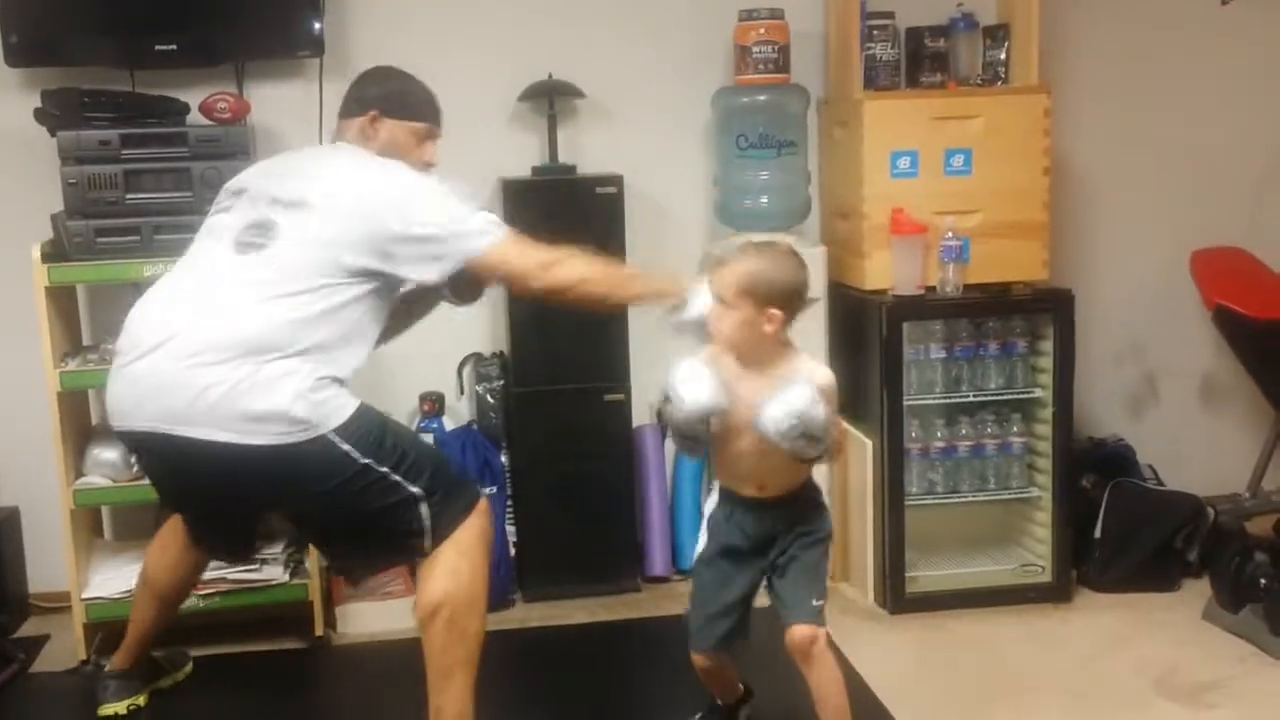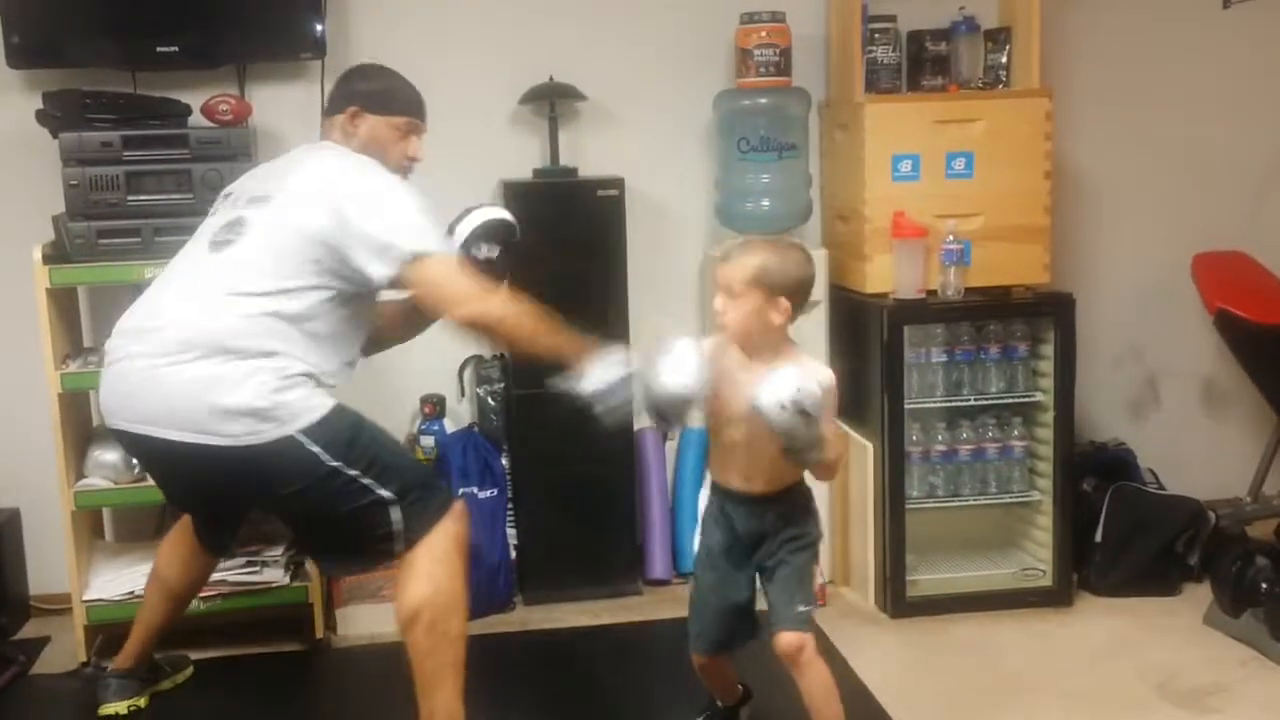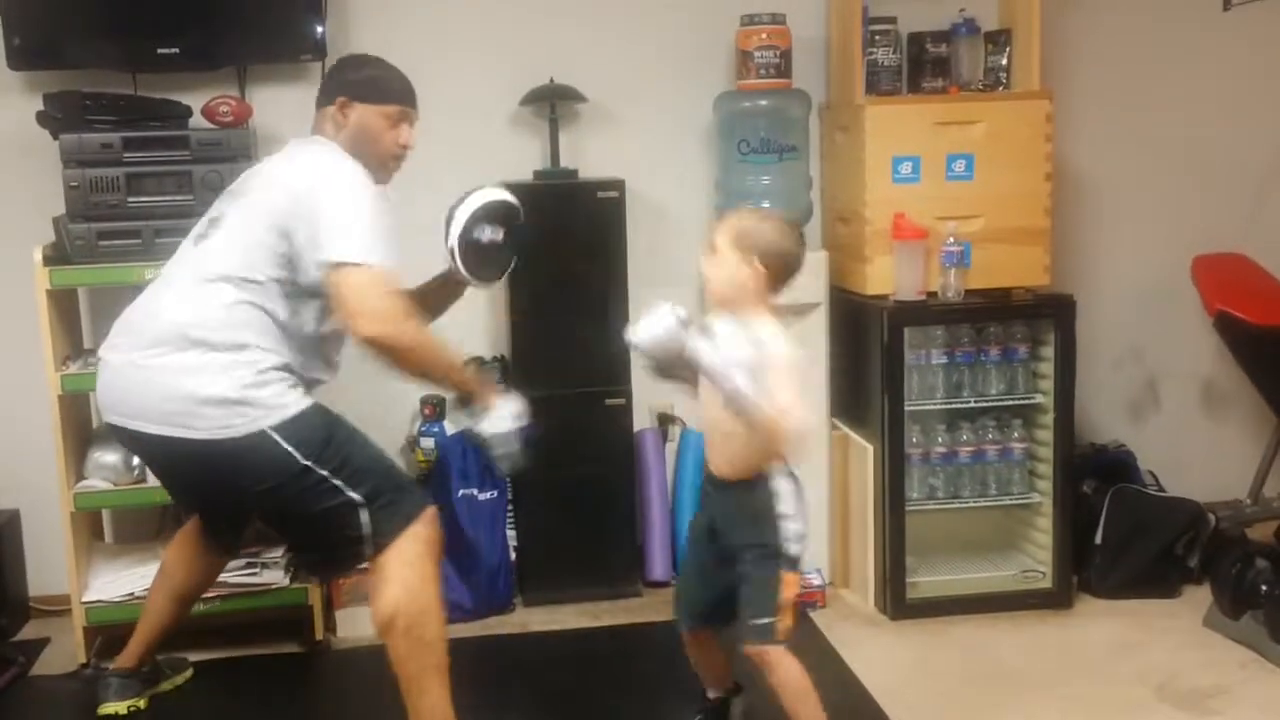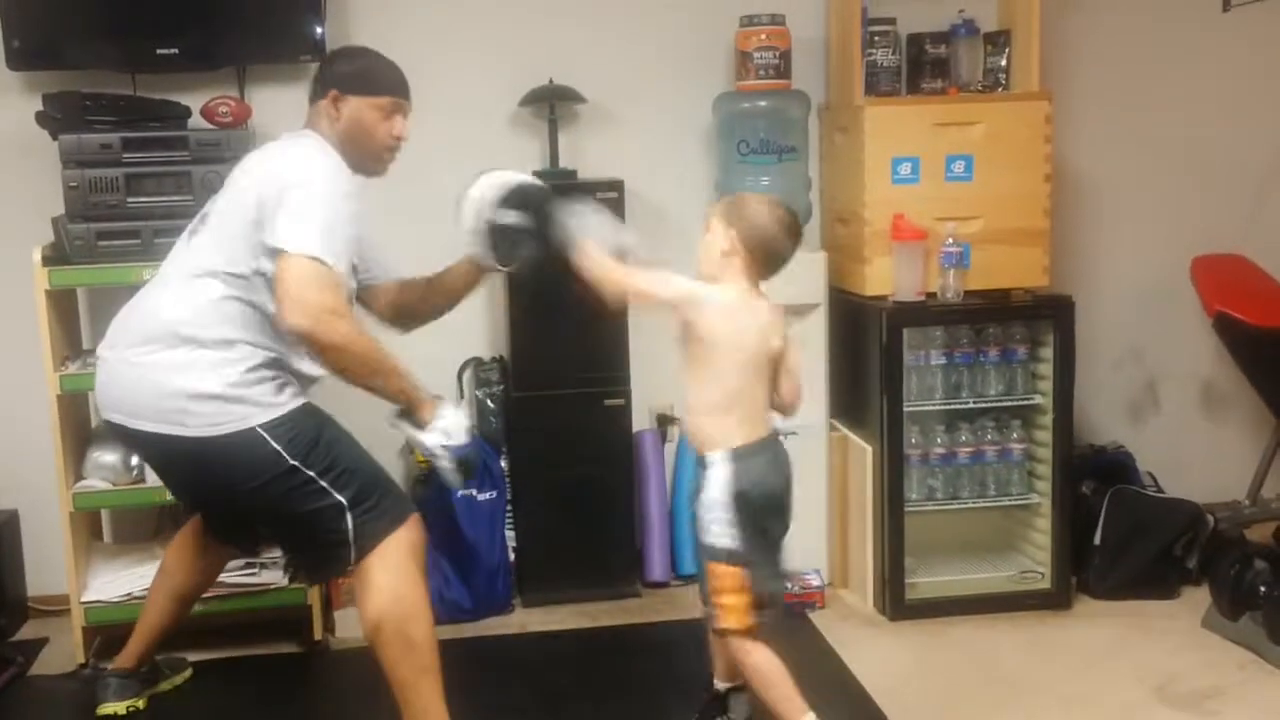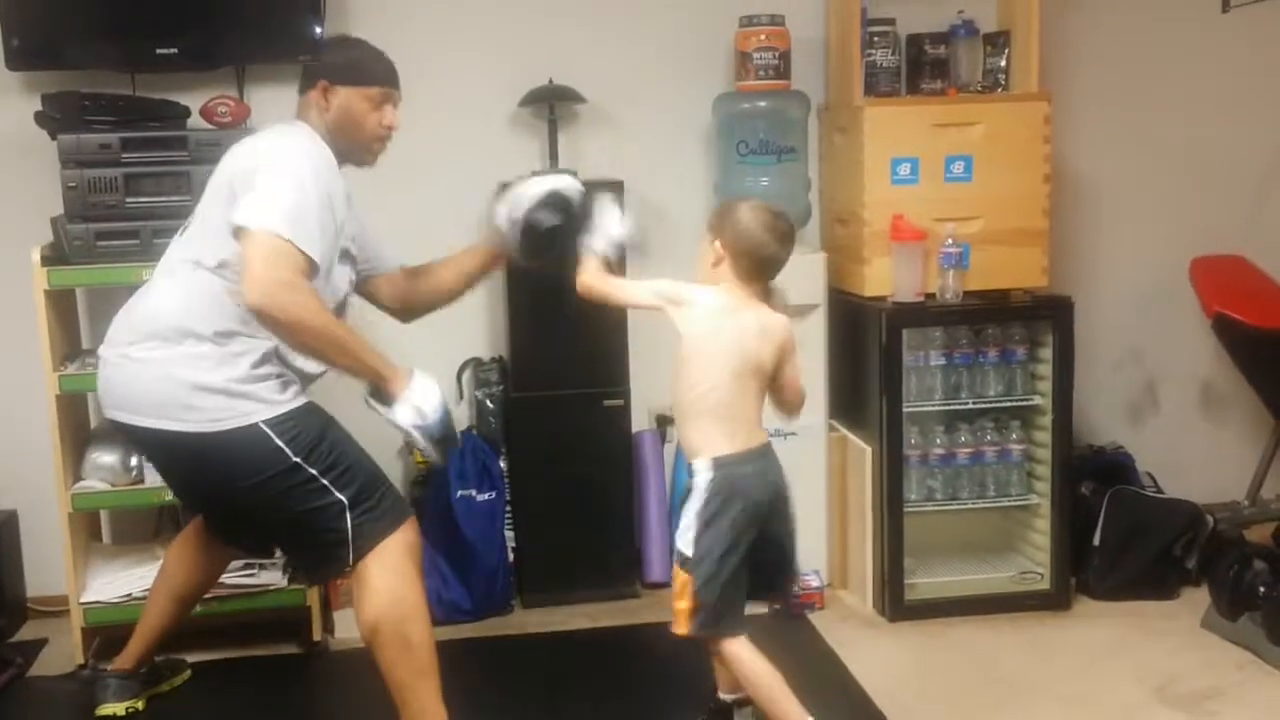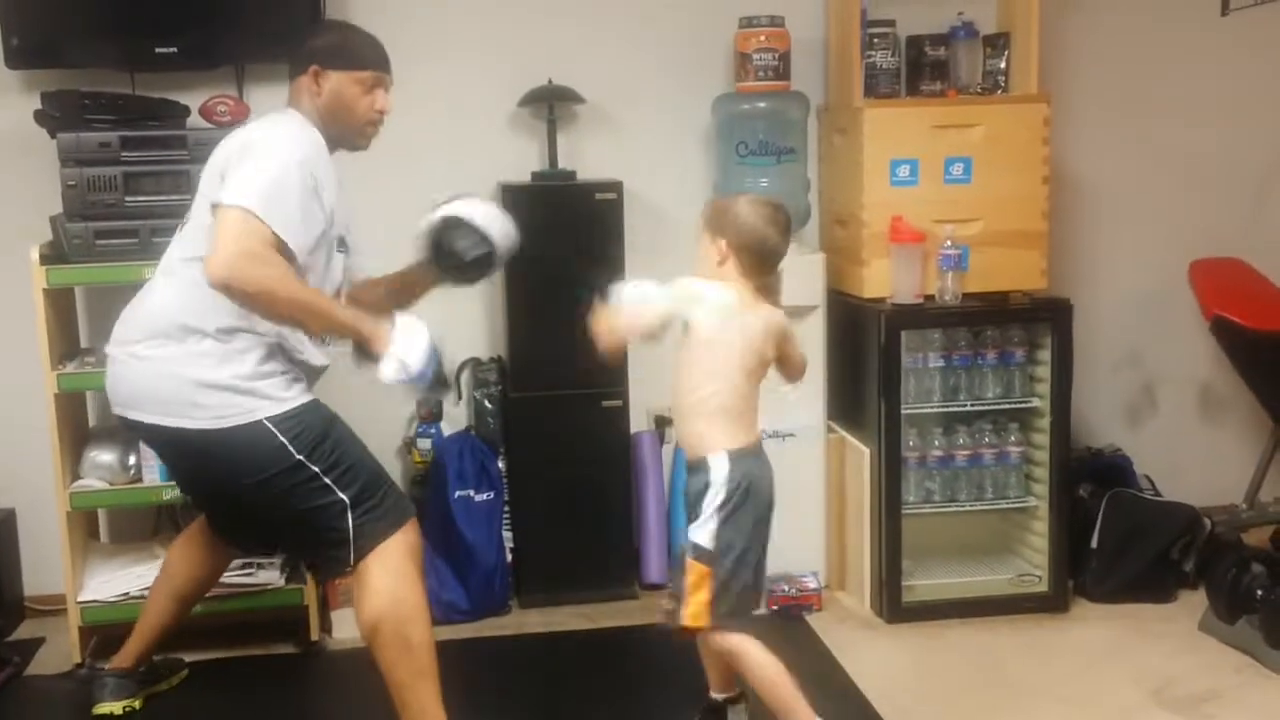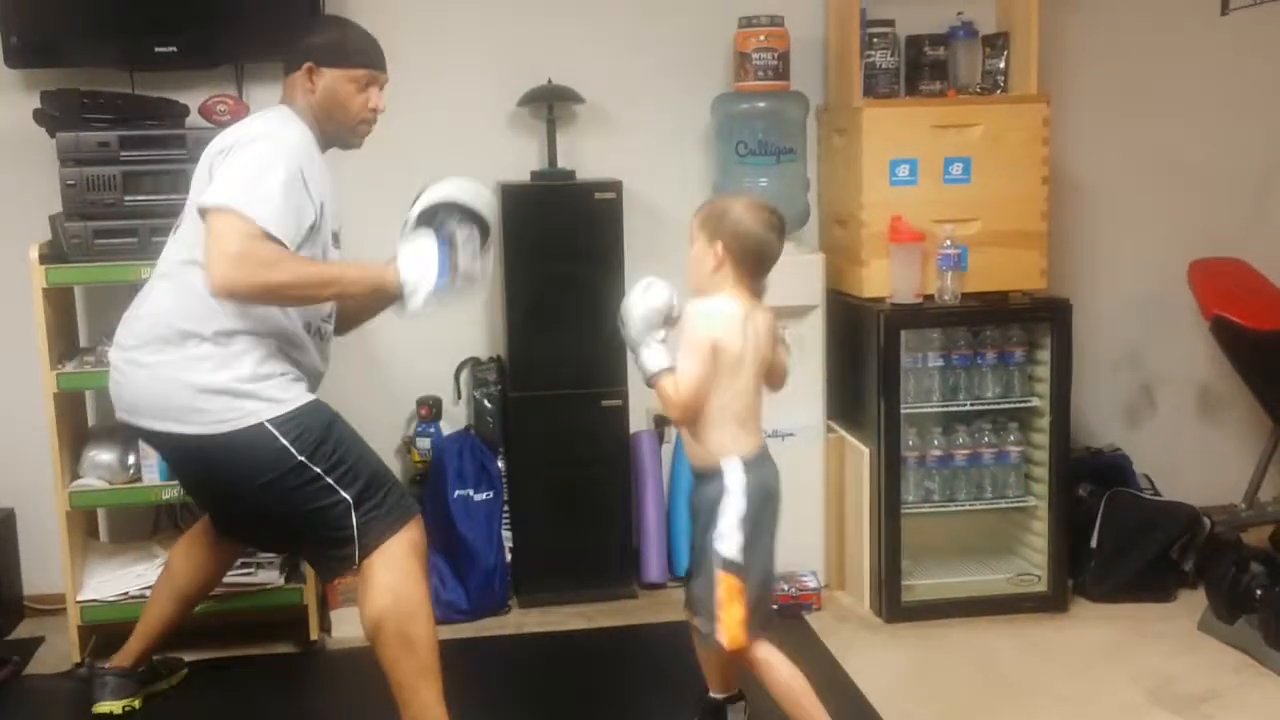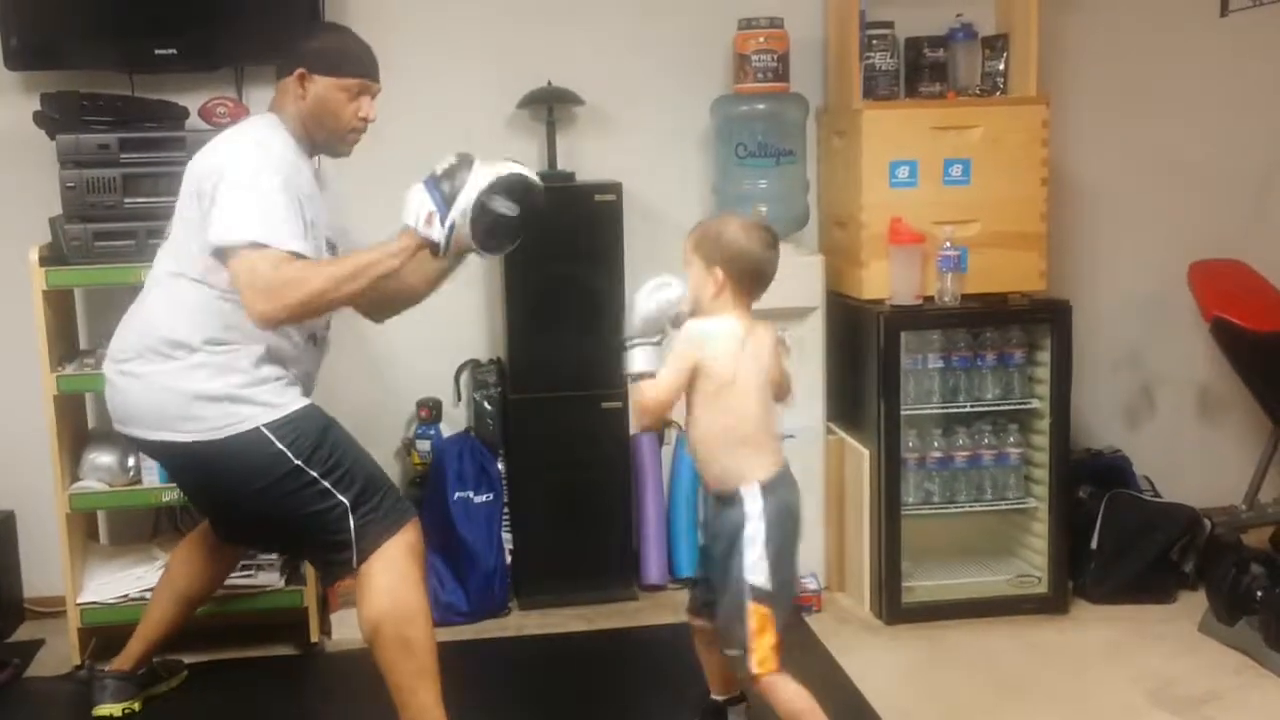
dt=0.1s
person 1, frame 1
left shoulder: (265, 176)
right shoulder: (390, 191)
right elbow: (542, 271)
left wrist: (432, 290)
right wrist: (676, 291)
left hip: (141, 390)
right hip: (245, 406)
left knee: (204, 519)
right knee: (460, 526)
person 1, frame 2
left shoulder: (271, 180)
right shoulder: (364, 187)
left elbow: (351, 331)
right elbow: (470, 304)
left wrist: (434, 293)
right wrist: (588, 355)
left hip: (137, 389)
right hip: (231, 403)
left knee: (216, 518)
right knee: (436, 528)
person 1, frame 3
left shoulder: (285, 175)
right shoulder: (337, 181)
left elbow: (320, 323)
right elbow: (378, 327)
left wrist: (460, 277)
right wrist: (482, 393)
left hip: (130, 382)
right hip: (211, 396)
left knee: (222, 520)
right knee: (407, 531)
person 1, frame 4
left shoulder: (305, 180)
right shoulder: (313, 174)
left elbow: (395, 305)
right elbow: (312, 317)
left wrist: (482, 263)
right wrist: (426, 404)
left hip: (137, 382)
right hip: (206, 394)
left knee: (230, 516)
right knee: (391, 538)
person 1, frame 5
left shoulder: (309, 172)
right shoulder: (297, 160)
left elbow: (401, 296)
right elbow: (269, 292)
left wrist: (498, 243)
right wrist: (391, 379)
left hip: (142, 380)
right hip: (210, 391)
left knee: (228, 519)
right knee: (388, 541)
person 1, frame 6
left shoulder: (296, 158)
right shoulder: (285, 146)
left elbow: (325, 306)
right elbow: (235, 264)
left wrist: (426, 273)
right wrist: (371, 327)
left hip: (157, 379)
right hip: (213, 386)
left knee: (234, 519)
right knee: (388, 537)
person 1, frame 7
left shoulder: (290, 153)
right shoulder: (275, 143)
left elbow: (327, 312)
right elbow: (235, 272)
left wrist: (427, 261)
right wrist: (397, 274)
left hip: (161, 381)
right hip: (216, 389)
left knee: (237, 519)
right knee: (391, 535)
person 1, frame 8
left shoulder: (292, 168)
right shoulder: (259, 157)
left elbow: (369, 300)
right elbow: (273, 298)
left wrist: (453, 244)
right wrist: (411, 239)
left hip: (169, 388)
right hip: (210, 394)
left knee: (236, 524)
right knee: (389, 539)
person 2, frame 1
left shoulder: (814, 379)
right shoulder: (717, 361)
left elbow: (832, 447)
right elbow: (703, 432)
left wrist: (816, 441)
left hip: (798, 517)
right hip: (730, 516)
left knee: (805, 637)
right knee: (704, 653)
person 2, frame 2
left shoulder: (814, 378)
right shoulder: (718, 349)
left elbow: (833, 463)
right elbow: (708, 422)
left wrist: (806, 440)
left hip: (785, 516)
right hip: (725, 512)
left knee: (791, 643)
right knee: (705, 650)
person 2, frame 3
left shoulder: (770, 345)
right shoulder: (714, 328)
left elbow: (781, 438)
left wrist: (727, 373)
right wrist: (673, 354)
left hip: (762, 502)
right hip: (715, 494)
left knee: (763, 643)
right knee: (695, 624)
person 2, frame 4
left shoulder: (698, 297)
right shoulder: (771, 316)
left elbow: (611, 280)
right elbow: (787, 400)
left wrist: (584, 235)
left hip: (729, 475)
right hip: (764, 459)
left knee: (736, 628)
right knee: (721, 602)
person 2, frame 5
left shoulder: (687, 299)
right shoulder: (778, 327)
left elbow: (591, 285)
right elbow: (792, 401)
left wrist: (598, 242)
left hip: (717, 482)
right hip: (759, 471)
left knee: (718, 629)
right knee: (719, 609)
person 2, frame 6
left shoulder: (694, 294)
right shoulder: (772, 319)
left elbow: (607, 334)
right elbow: (795, 370)
left wrist: (617, 304)
left hip: (721, 478)
right hip: (742, 468)
left knee: (718, 629)
right knee: (694, 610)
person 2, frame 7
left shoulder: (708, 315)
right shoulder: (761, 318)
left elbow: (680, 408)
left wrist: (649, 345)
left hip: (733, 485)
right hip: (745, 477)
left knee: (741, 635)
right knee: (707, 616)
person 2, frame 8
left shoulder: (696, 336)
right shoulder: (766, 338)
left elbow: (645, 414)
left wrist: (642, 343)
left hip: (754, 509)
right hip: (738, 505)
left knee: (760, 666)
right knee: (705, 619)
